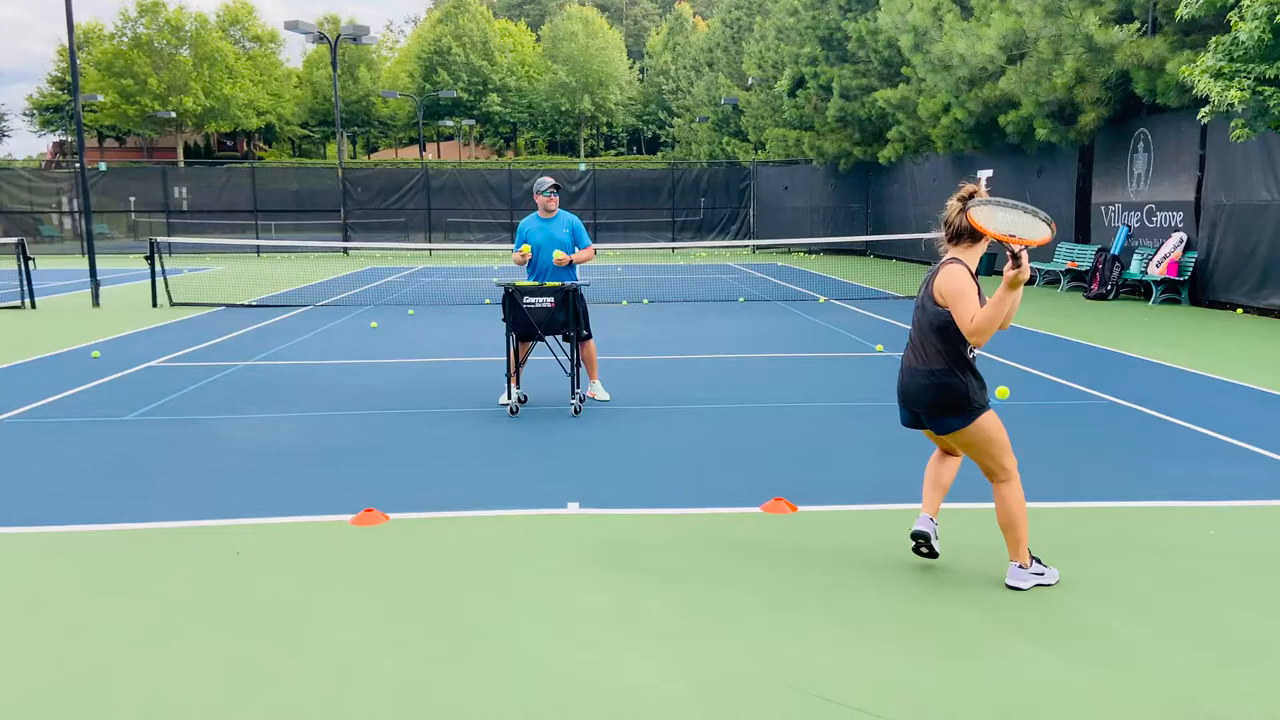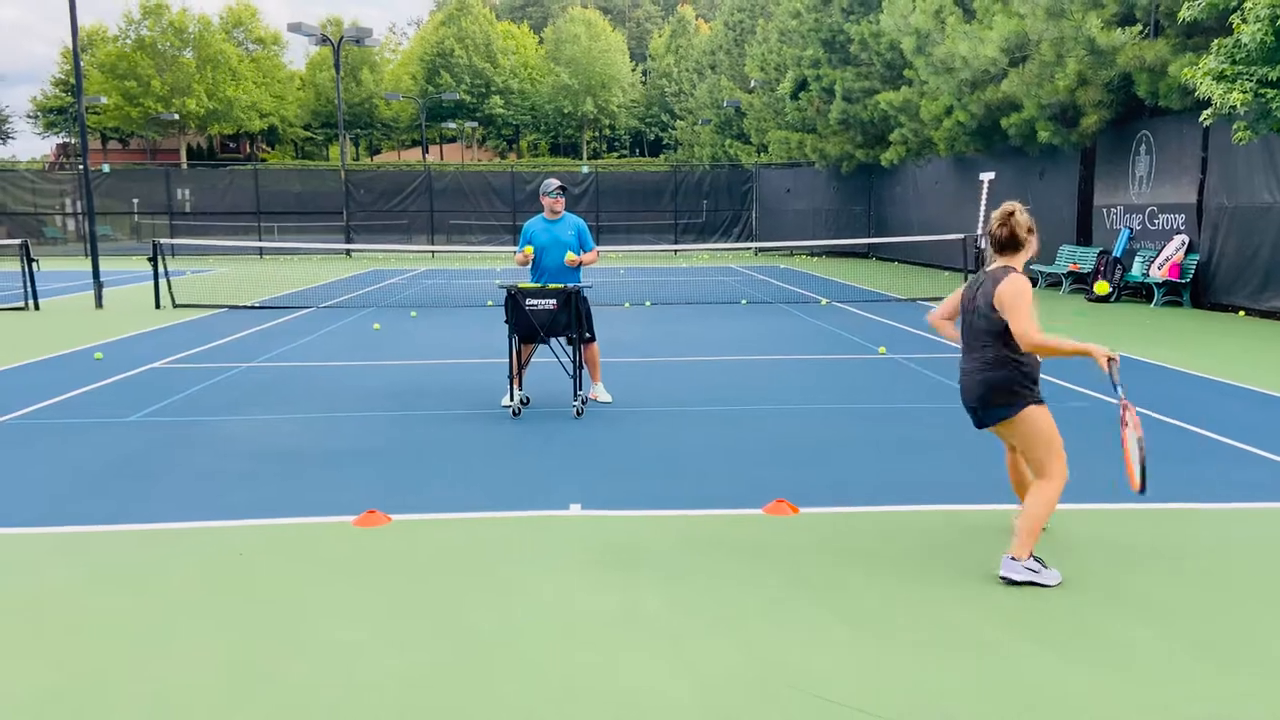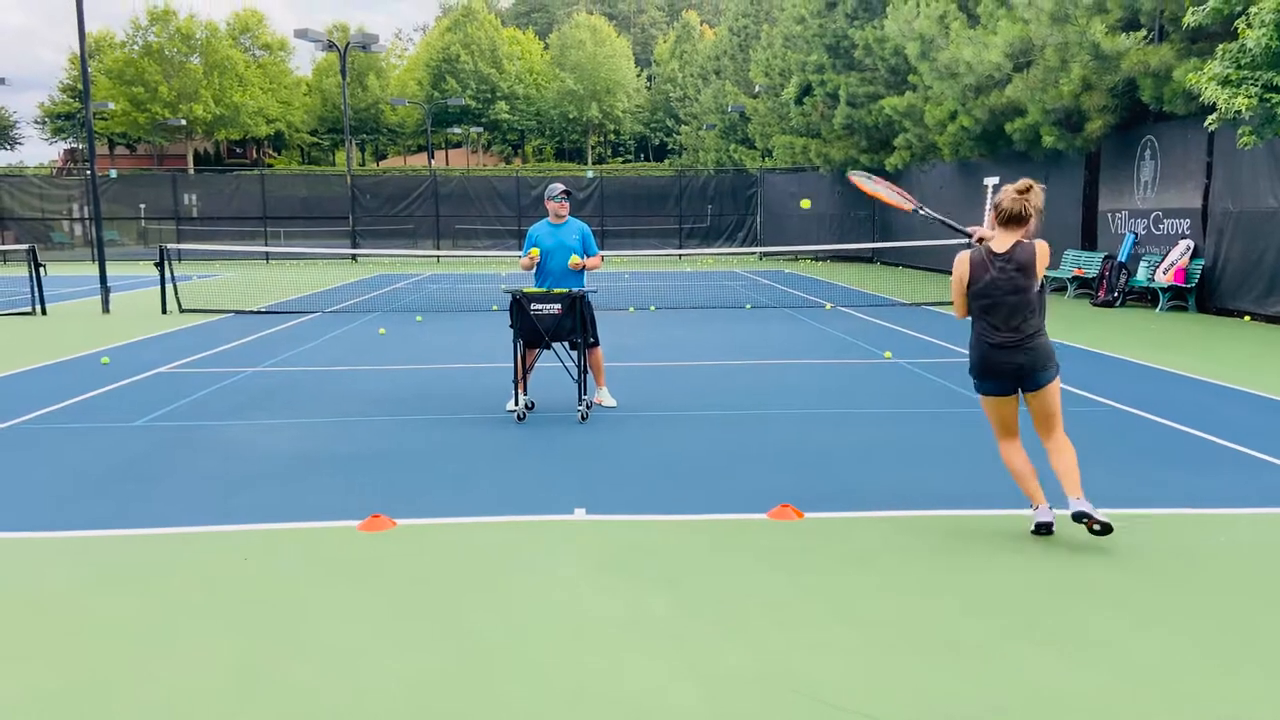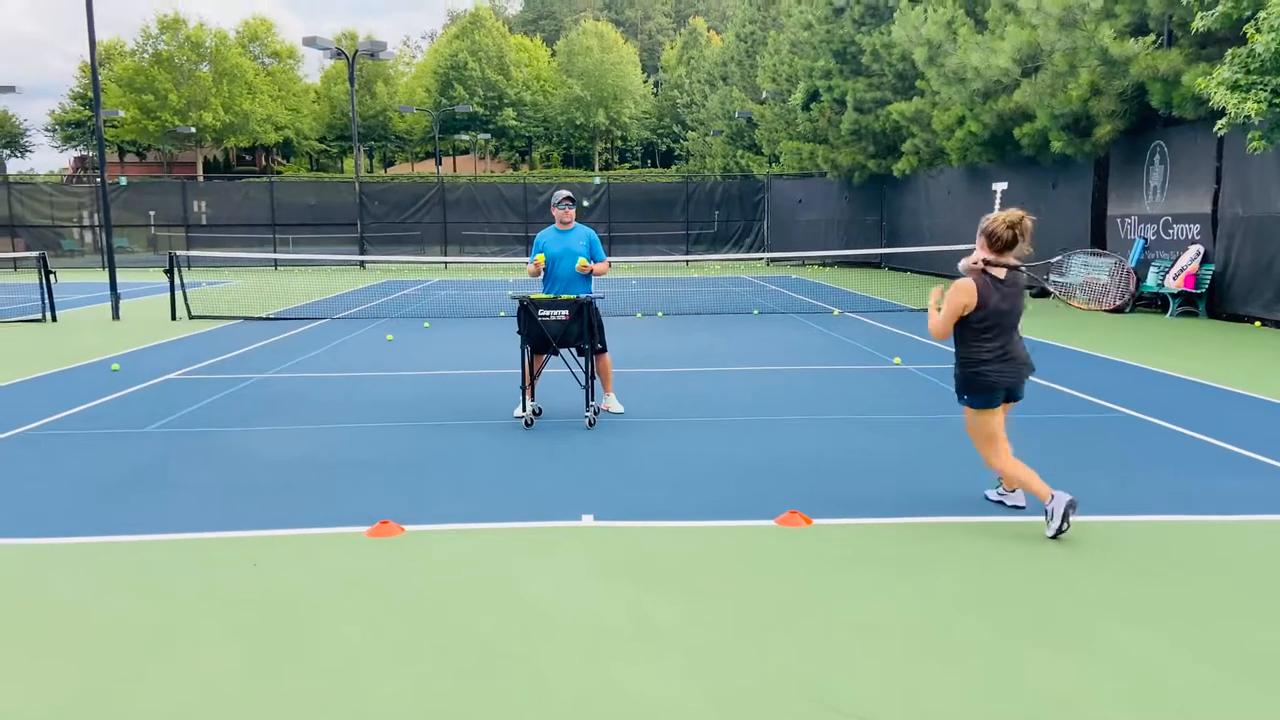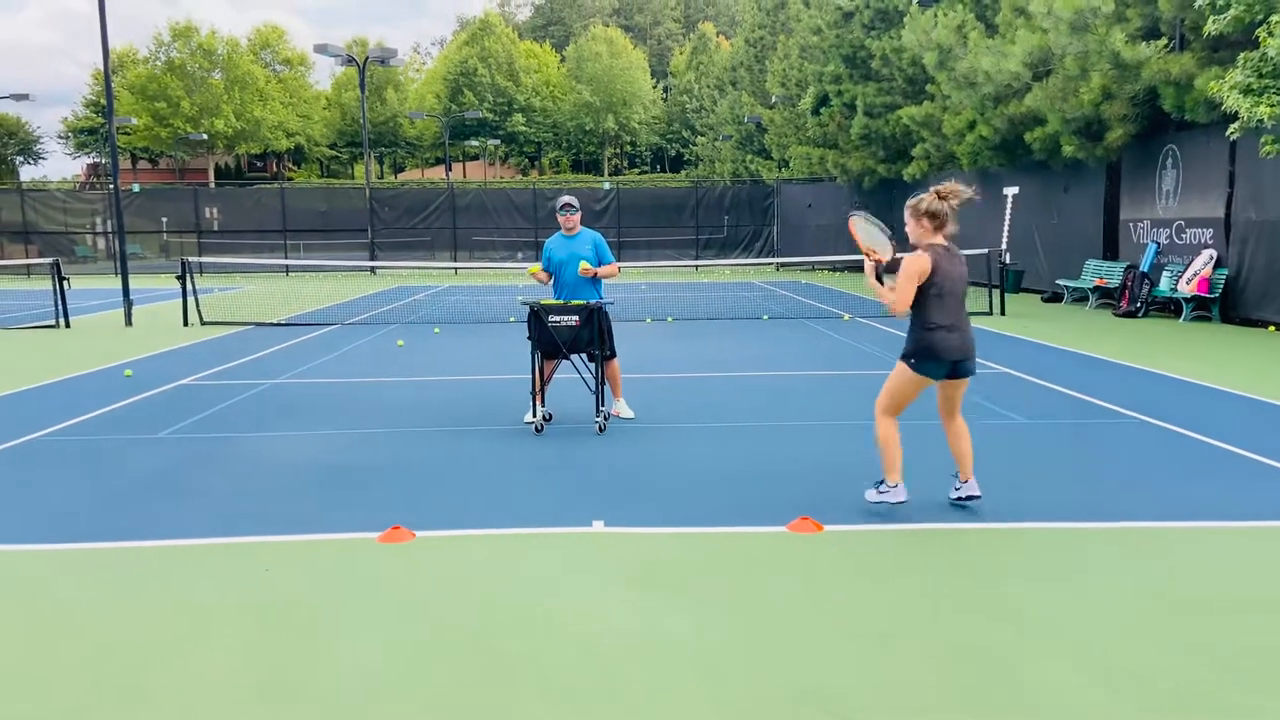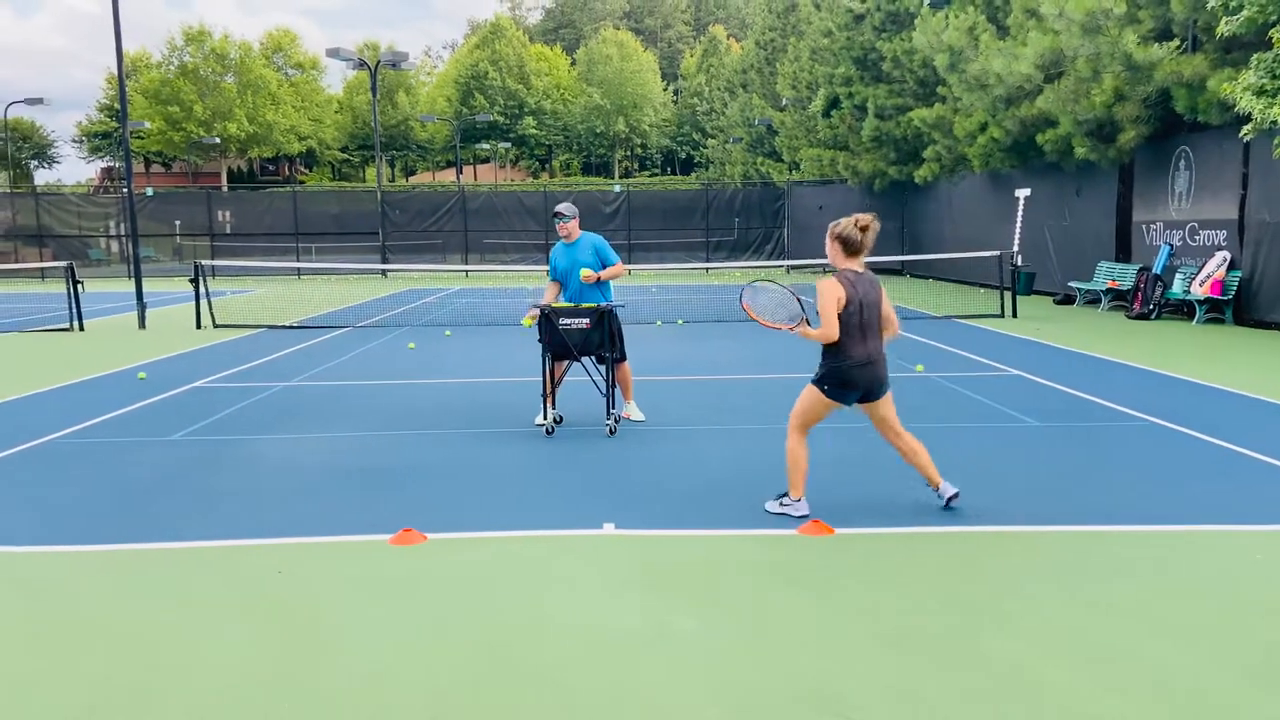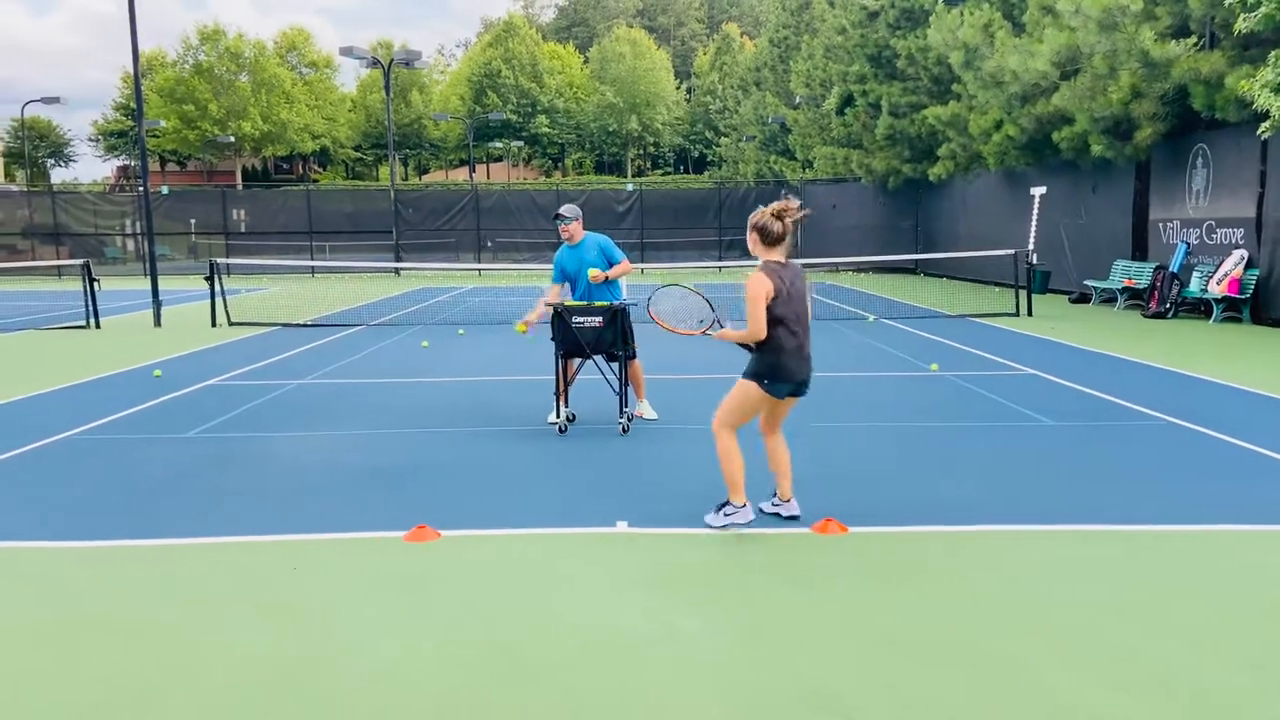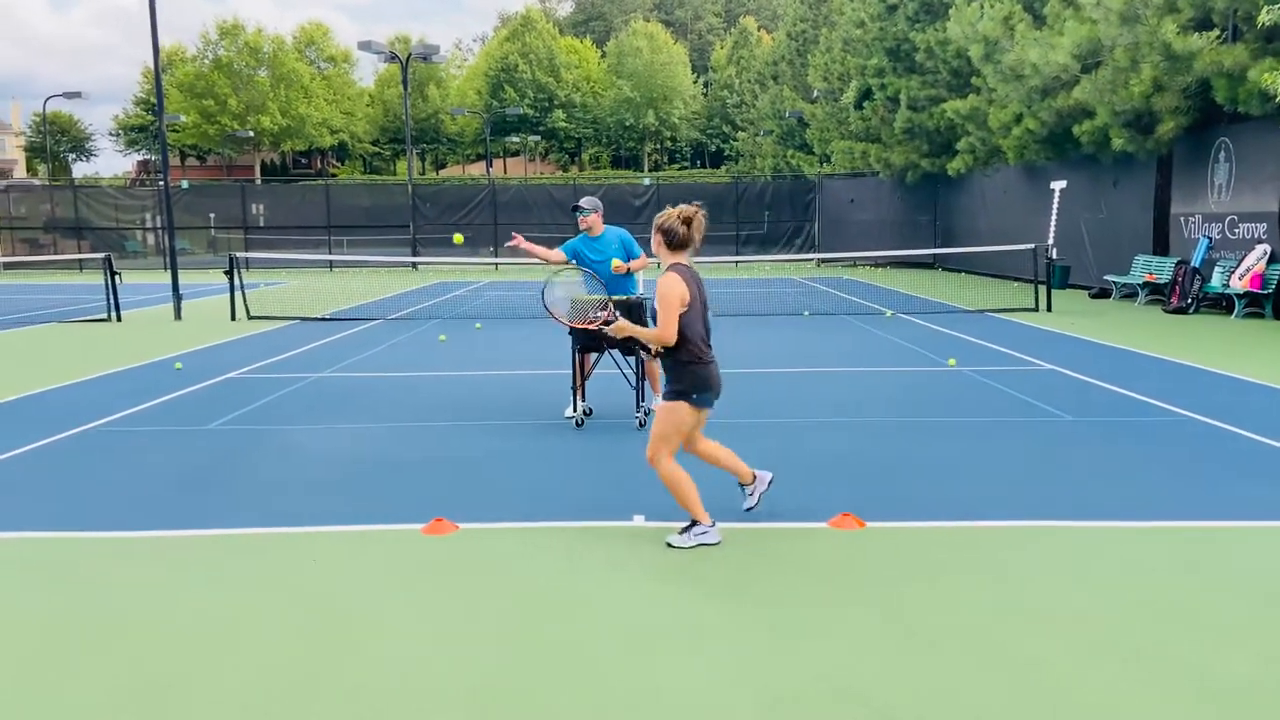
dt=0.3s
person 1, frame 1
left shoulder: (950, 270)
right shoulder: (955, 274)
left elbow: (986, 324)
right elbow: (977, 332)
left wrist: (1011, 285)
right wrist: (1010, 285)
left hip: (915, 390)
right hip: (948, 392)
left knee: (949, 450)
right knee: (1006, 477)
left ankle: (926, 518)
right ankle: (1022, 566)
person 1, frame 2
left shoulder: (975, 282)
right shoulder: (1015, 282)
left elbow: (936, 318)
right elbow: (1030, 342)
right wrist: (1086, 349)
left hip: (976, 389)
right hip: (1007, 389)
left knee: (1016, 444)
right knee: (1054, 474)
left ankle: (1030, 519)
right ankle: (1019, 560)
person 1, frame 3
left shoulder: (966, 261)
right shoulder: (1039, 253)
left elbow: (961, 312)
right wrist: (991, 239)
left hip: (991, 364)
right hip: (1036, 358)
left knee: (1007, 439)
right knee: (1053, 434)
left ankle: (1041, 510)
right ankle: (1077, 503)
person 1, frame 4
left shoulder: (965, 287)
right shoulder: (1017, 277)
left elbow: (938, 333)
left wrist: (933, 305)
right wrist: (970, 265)
left hip: (978, 378)
right hip: (1014, 371)
left knee: (996, 455)
right knee: (993, 433)
left ankle: (1053, 499)
right ankle: (1010, 489)
person 1, frame 5
left shoulder: (917, 259)
right shoulder: (956, 256)
left elbow: (898, 306)
left wrist: (873, 284)
right wrist: (904, 281)
left hip: (928, 349)
right hip: (962, 347)
left knee: (884, 412)
right knee: (951, 416)
left ankle: (893, 486)
right ankle: (966, 483)
person 1, frame 6
left shoulder: (829, 285)
right shoulder: (874, 282)
left elbow: (830, 334)
right elbow: (891, 328)
left wrist: (805, 332)
left hip: (840, 375)
right hip: (874, 374)
left knee: (796, 428)
right knee: (895, 433)
left ankle: (795, 500)
right ankle: (943, 487)
person 1, frame 7
left shoulder: (758, 280)
right shoulder: (795, 272)
left elbow: (758, 332)
left wrist: (731, 335)
left hip: (772, 367)
right hip: (799, 367)
left knee: (722, 427)
right knee: (769, 429)
left ankle: (738, 504)
right ankle: (785, 501)
person 1, frame 8
left shoulder: (669, 281)
right shoulder: (689, 275)
left elbow: (667, 337)
left wrist: (630, 329)
right wrist: (639, 333)
left hip: (688, 380)
right hip: (701, 375)
left knee: (658, 456)
right knee: (690, 441)
left ankle: (703, 525)
right ankle: (752, 479)
person 2, frame 1
left shoulder: (571, 221)
right shoulder: (525, 225)
left elbow: (589, 252)
right elbow: (516, 255)
left wrist: (570, 259)
right wrist: (521, 258)
left knee: (584, 338)
right knee: (522, 340)
left ankle: (594, 385)
person 2, frame 2
left shoulder: (577, 223)
right shoulder: (531, 226)
left elbow: (593, 254)
right elbow: (519, 257)
left wrist: (579, 261)
right wrist: (524, 258)
left knee: (588, 341)
right knee: (525, 342)
left ankle: (597, 387)
person 2, frame 3
left shoulder: (581, 228)
right shoulder: (535, 230)
left elbow: (597, 260)
right elbow: (524, 264)
left wrist: (583, 264)
right wrist: (529, 261)
left knee: (592, 345)
right knee: (529, 346)
left ankle: (601, 391)
right ankle: (520, 394)
person 2, frame 4
left shoulder: (588, 234)
right shoulder: (543, 237)
left elbow: (604, 266)
right elbow: (531, 270)
left wrist: (591, 269)
right wrist: (535, 267)
left knee: (600, 351)
right knee: (536, 352)
left ankle: (608, 397)
right ankle: (527, 400)
person 2, frame 5
left shoulder: (594, 238)
right shoulder: (551, 244)
left elbow: (613, 269)
right elbow: (546, 275)
left wrist: (595, 272)
right wrist: (538, 276)
left knee: (608, 357)
right knee: (547, 357)
left ankle: (619, 403)
person 2, frame 6
left shoulder: (595, 241)
right shoulder: (556, 252)
left elbow: (619, 268)
right elbow: (555, 285)
left wrist: (597, 276)
right wrist: (540, 307)
left knee: (618, 360)
right knee: (556, 359)
left ankle: (629, 405)
right ankle: (547, 408)
person 2, frame 7
left shoulder: (600, 242)
right shoulder: (561, 256)
left elbow: (626, 265)
right elbow: (555, 290)
left wrist: (606, 275)
right wrist: (535, 313)
left knee: (630, 358)
right knee: (566, 357)
left ankle: (641, 403)
right ankle: (560, 406)
person 2, frame 8
left shoulder: (620, 235)
right shoulder: (577, 244)
left elbow: (643, 260)
right elbow: (553, 256)
left wrist: (627, 268)
right wrist: (527, 246)
left hip: (629, 304)
left knee: (646, 351)
right knee: (583, 351)
left ankle: (657, 397)
right ankle: (578, 399)
